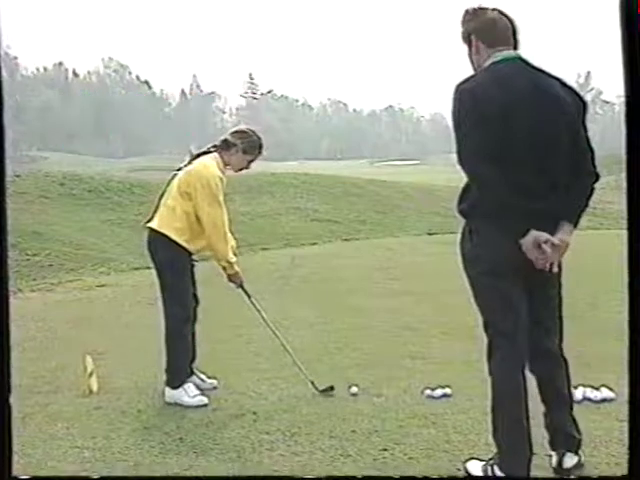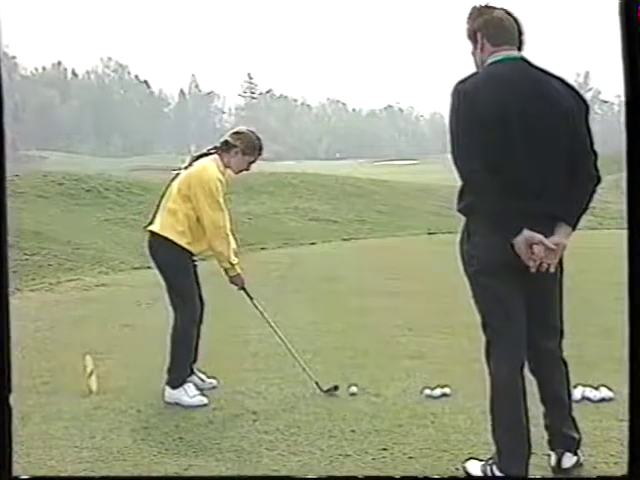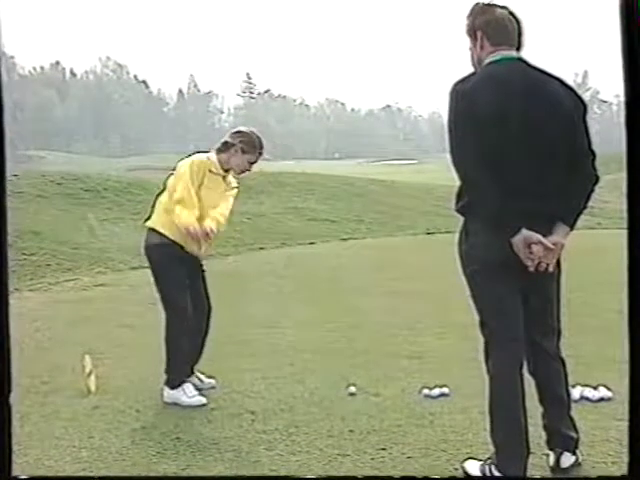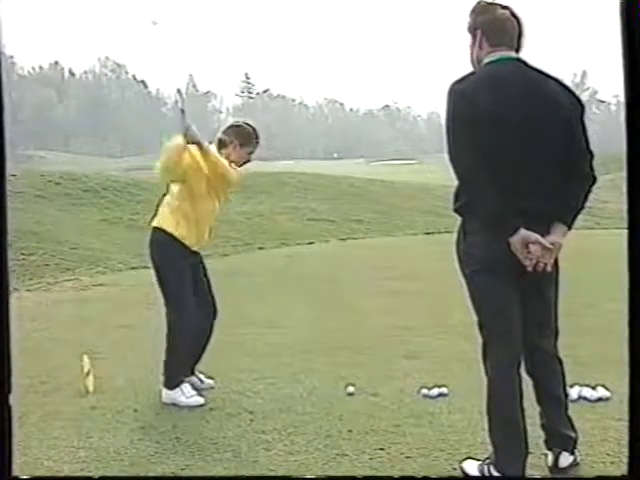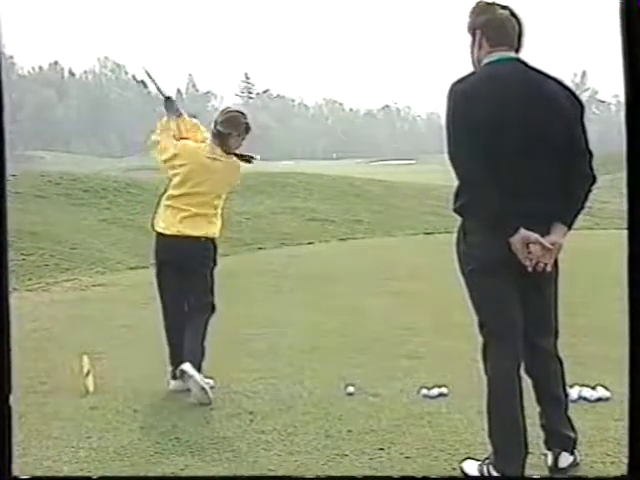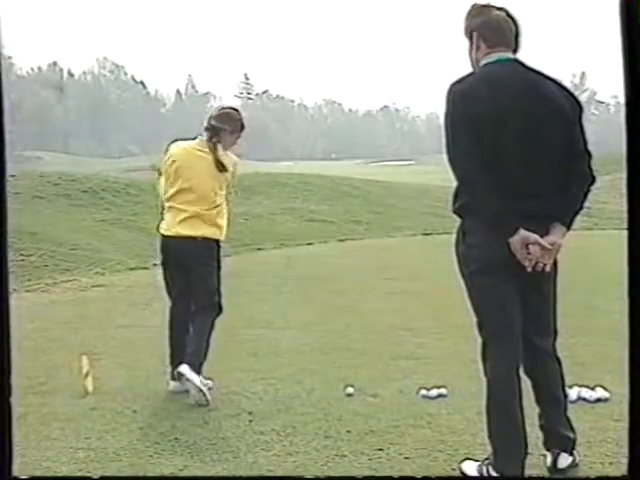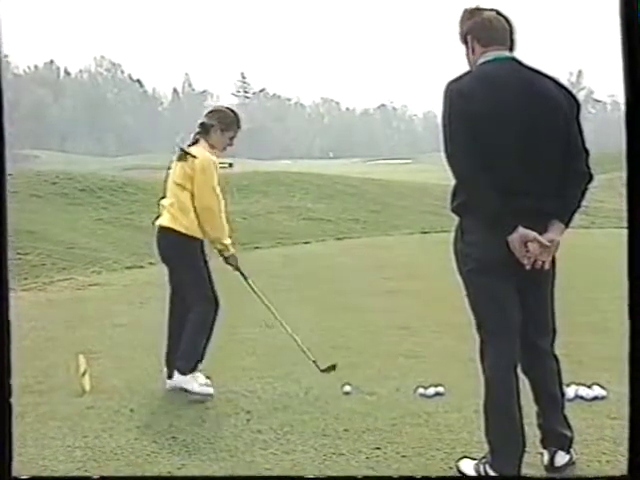
dt=0.7s
person 1, frame 1
left shoulder: (474, 91)
right shoulder: (561, 91)
left elbow: (479, 169)
right elbow: (585, 168)
left wrist: (523, 232)
right wrist: (564, 226)
left hip: (494, 235)
right hip: (547, 236)
left knee: (507, 349)
right knee: (546, 343)
person 1, frame 2
left shoulder: (472, 91)
right shoulder: (563, 92)
left elbow: (473, 172)
right elbow: (586, 171)
left wrist: (514, 231)
right wrist: (561, 228)
left hip: (492, 237)
right hip: (546, 235)
left knee: (506, 349)
right knee: (547, 343)
person 1, frame 3
left shoulder: (469, 91)
right shoulder: (561, 91)
left elbow: (472, 172)
right elbow: (584, 169)
left wrist: (512, 232)
right wrist: (559, 228)
left hip: (490, 236)
right hip: (545, 235)
left knee: (505, 349)
right knee: (545, 343)
person 1, frame 4
left shoulder: (467, 91)
right shoulder: (558, 93)
left elbow: (470, 172)
right elbow: (582, 171)
left wrist: (510, 231)
right wrist: (557, 228)
left hip: (488, 237)
right hip: (542, 235)
left knee: (502, 349)
right knee: (542, 343)
person 1, frame 5
left shoulder: (468, 91)
right shoulder: (558, 93)
left elbow: (471, 172)
right elbow: (582, 170)
left wrist: (511, 231)
right wrist: (557, 228)
left hip: (488, 237)
right hip: (543, 236)
left knee: (503, 349)
right knee: (542, 343)
person 1, frame 6
left shoulder: (466, 92)
right shoulder: (556, 93)
left elbow: (469, 173)
right elbow: (581, 170)
left wrist: (509, 230)
right wrist: (556, 228)
left hip: (487, 237)
right hip: (542, 235)
left knee: (502, 348)
right knee: (541, 343)
person 1, frame 7
left shoulder: (463, 91)
right shoulder: (554, 91)
left elbow: (468, 171)
right elbow: (579, 168)
left wrist: (508, 229)
right wrist: (555, 226)
left hip: (486, 234)
right hip: (540, 234)
left knee: (500, 346)
right knee: (539, 341)
person 2, frame 1
left shoulder: (210, 167)
right shoulder: (208, 173)
left elbow: (218, 221)
right elbow: (214, 226)
left wrist: (231, 257)
right wrist: (230, 265)
left hip: (176, 242)
right hip: (168, 242)
left knee: (189, 308)
right knee: (179, 312)
left ankle: (186, 371)
right ankle: (175, 385)
person 2, frame 2
left shoulder: (212, 170)
right shoulder: (207, 175)
left elbow: (220, 224)
right elbow: (214, 228)
left wrist: (232, 259)
right wrist: (232, 266)
left hip: (178, 245)
right hip: (170, 245)
left knee: (195, 308)
right knee: (188, 311)
left ankle: (186, 372)
right ankle: (175, 385)
person 2, frame 3
left shoulder: (229, 185)
right shoulder: (195, 163)
left elbow: (221, 212)
right elbow: (180, 201)
left wrist: (207, 229)
right wrist: (186, 225)
left hip: (190, 250)
right hip: (163, 242)
left knee: (201, 312)
right knee: (180, 312)
left ankle: (186, 372)
right ankle: (174, 385)
person 2, frame 4
left shoulder: (229, 174)
right shoulder: (193, 157)
left elbow: (220, 171)
right elbow: (167, 169)
left wrist: (202, 146)
right wrist: (184, 142)
left hip: (189, 247)
right hip: (169, 243)
left knee: (206, 311)
right knee: (182, 314)
left ankle: (185, 372)
right ankle: (173, 386)
person 2, frame 5
left shoulder: (186, 152)
right shoulder: (233, 167)
left elbow: (160, 146)
left wrist: (170, 118)
right wrist: (184, 121)
left hip: (167, 240)
right hip: (199, 244)
left knee: (174, 308)
right knee: (199, 308)
left ankle: (179, 372)
right ankle: (190, 365)
person 2, frame 6
left shoulder: (177, 151)
right shoulder: (229, 163)
left elbow: (166, 189)
left hip: (172, 240)
right hip: (203, 243)
left knee: (179, 306)
right knee: (206, 309)
left ankle: (179, 372)
right ankle: (191, 366)
person 2, frame 7
left shoulder: (190, 154)
right shoulder: (203, 160)
right elbow: (209, 209)
left wrist: (221, 241)
right wrist: (225, 247)
left hip: (171, 234)
right hip: (182, 238)
left knee: (182, 302)
right knee: (205, 302)
left ankle: (176, 371)
right ankle: (185, 372)
